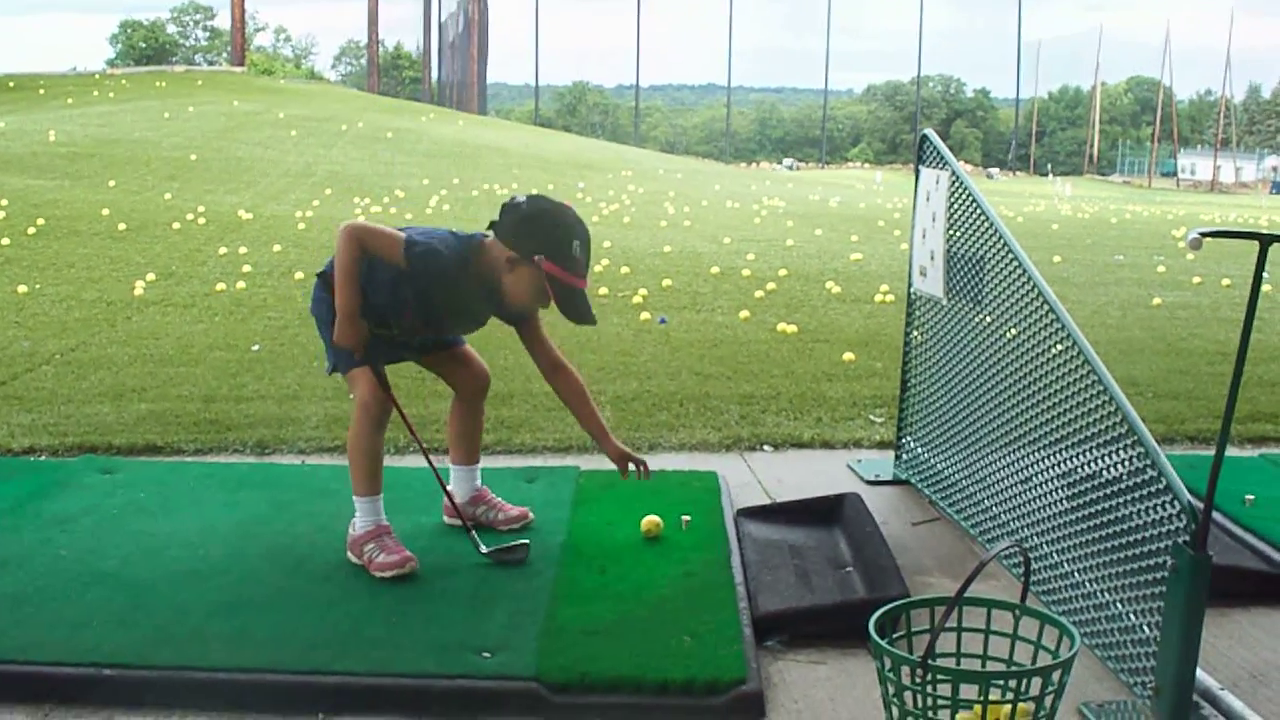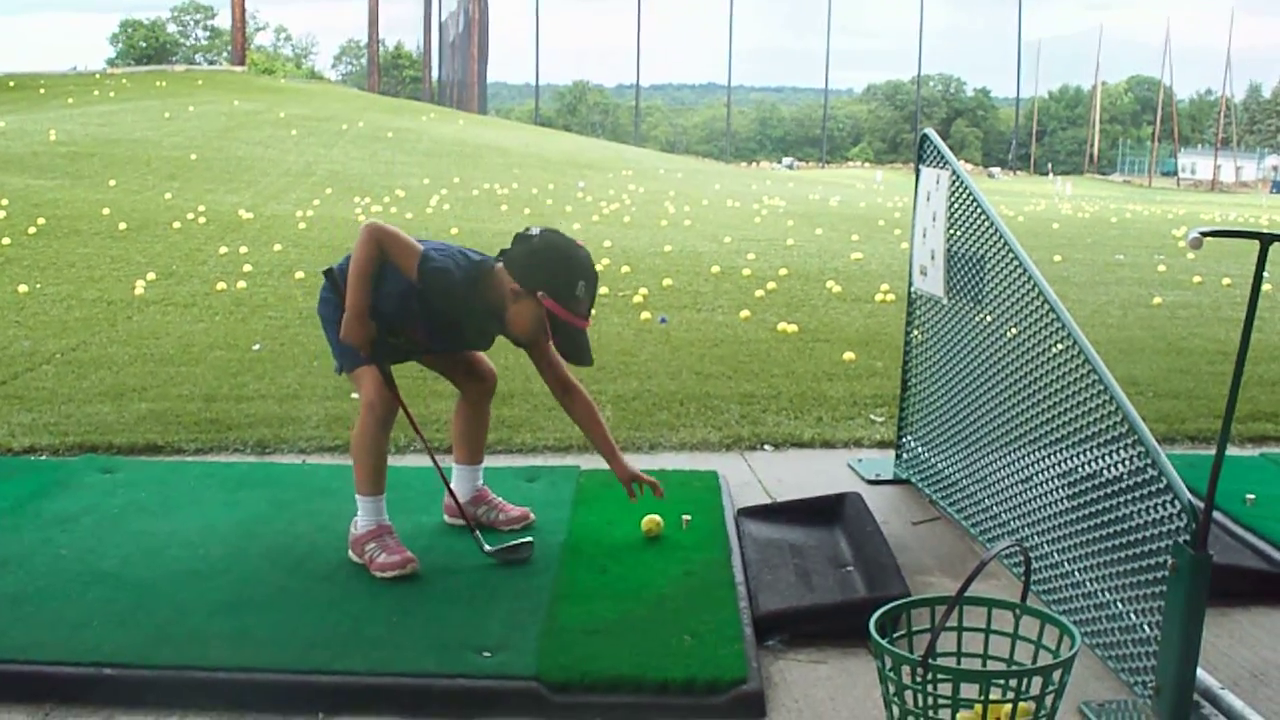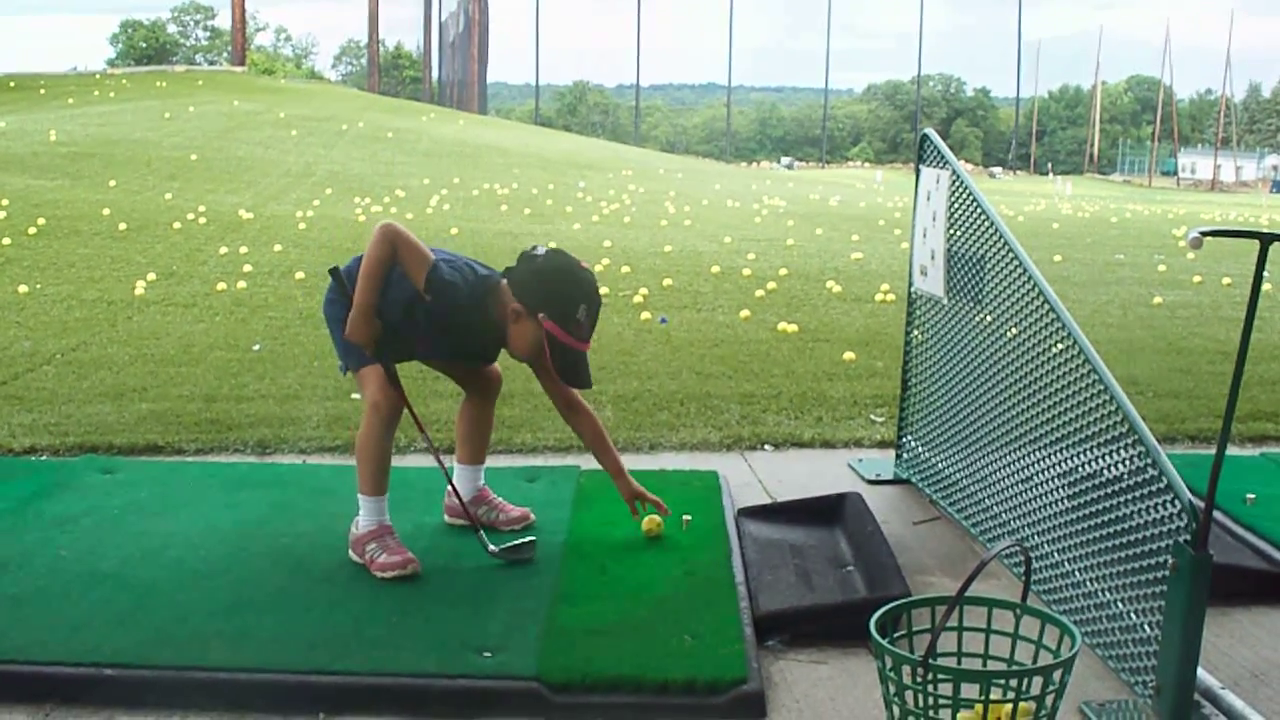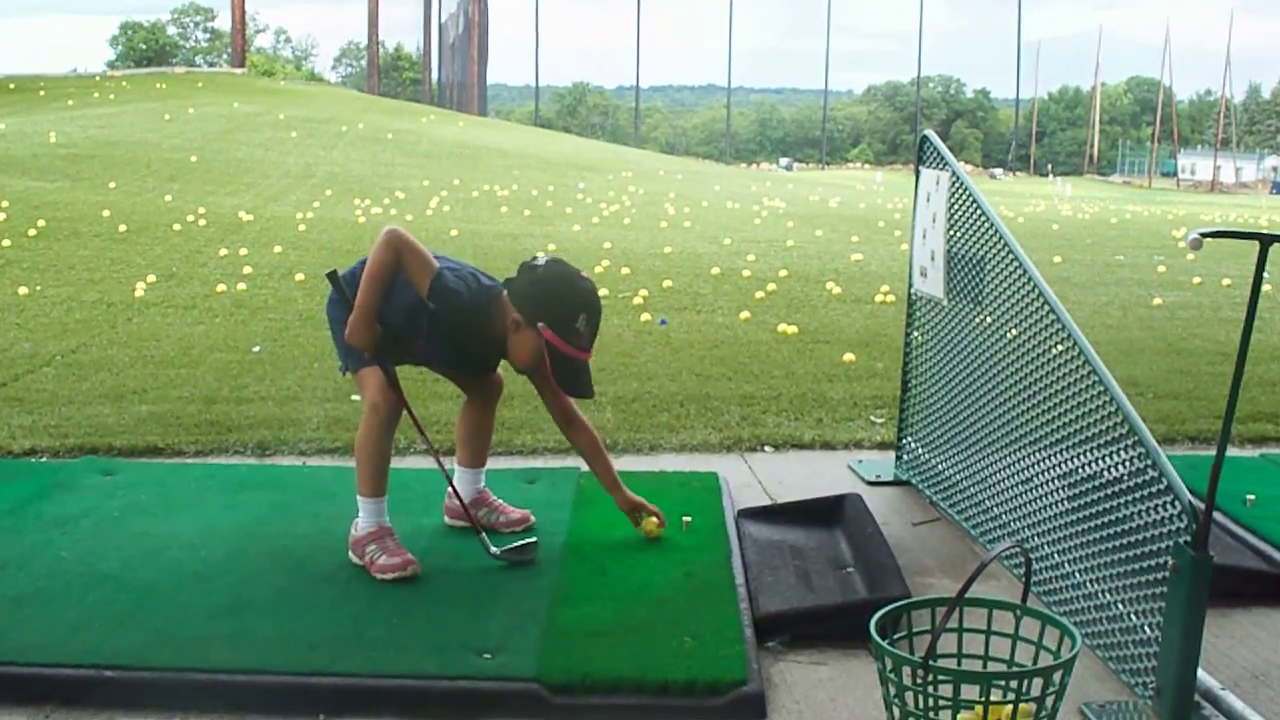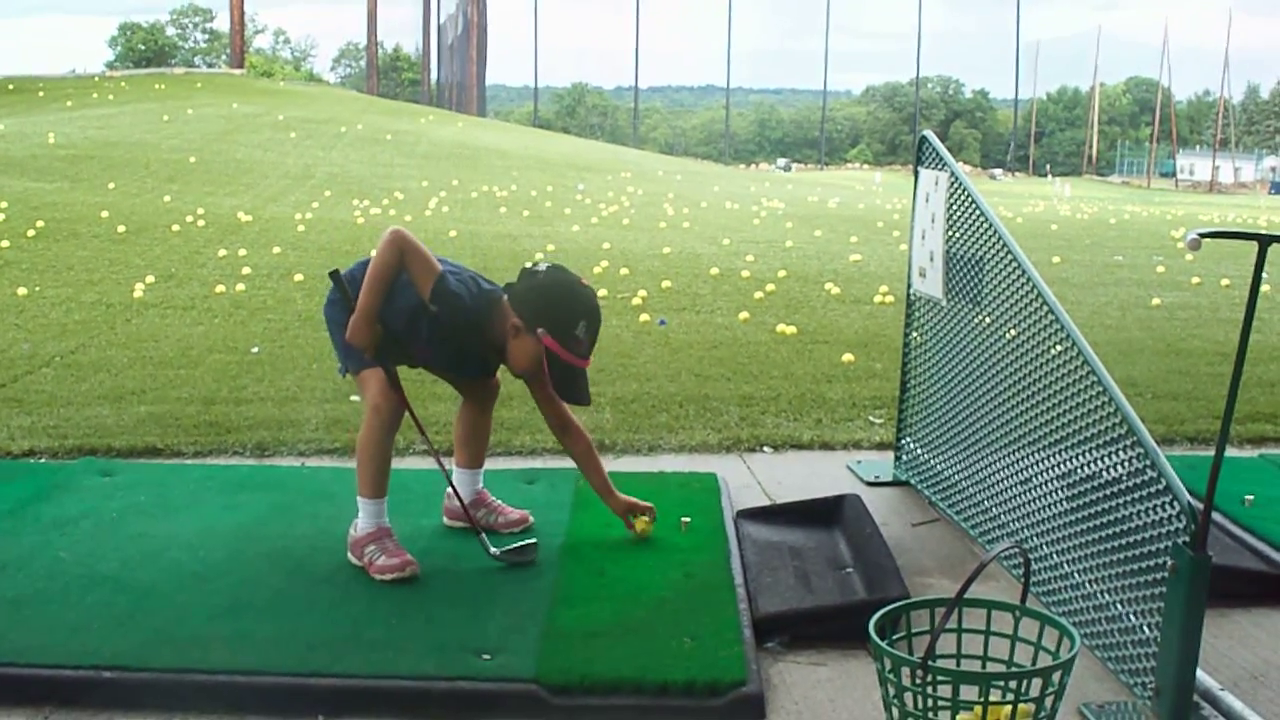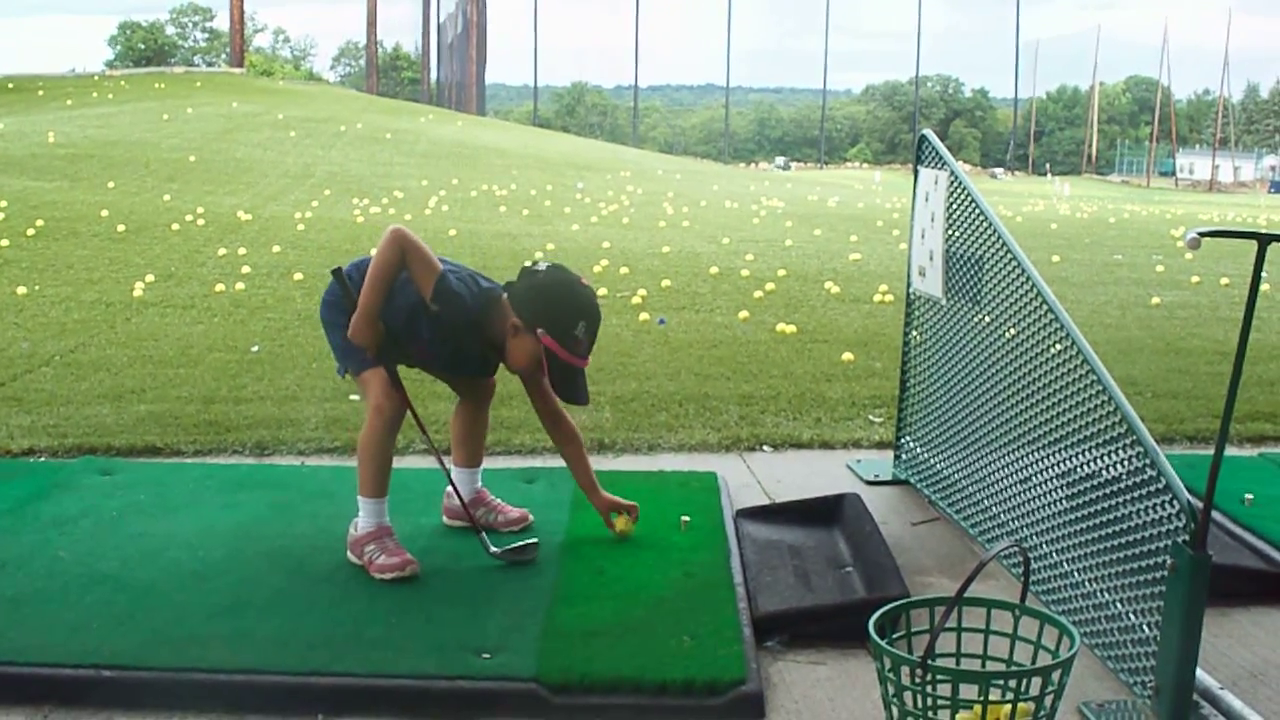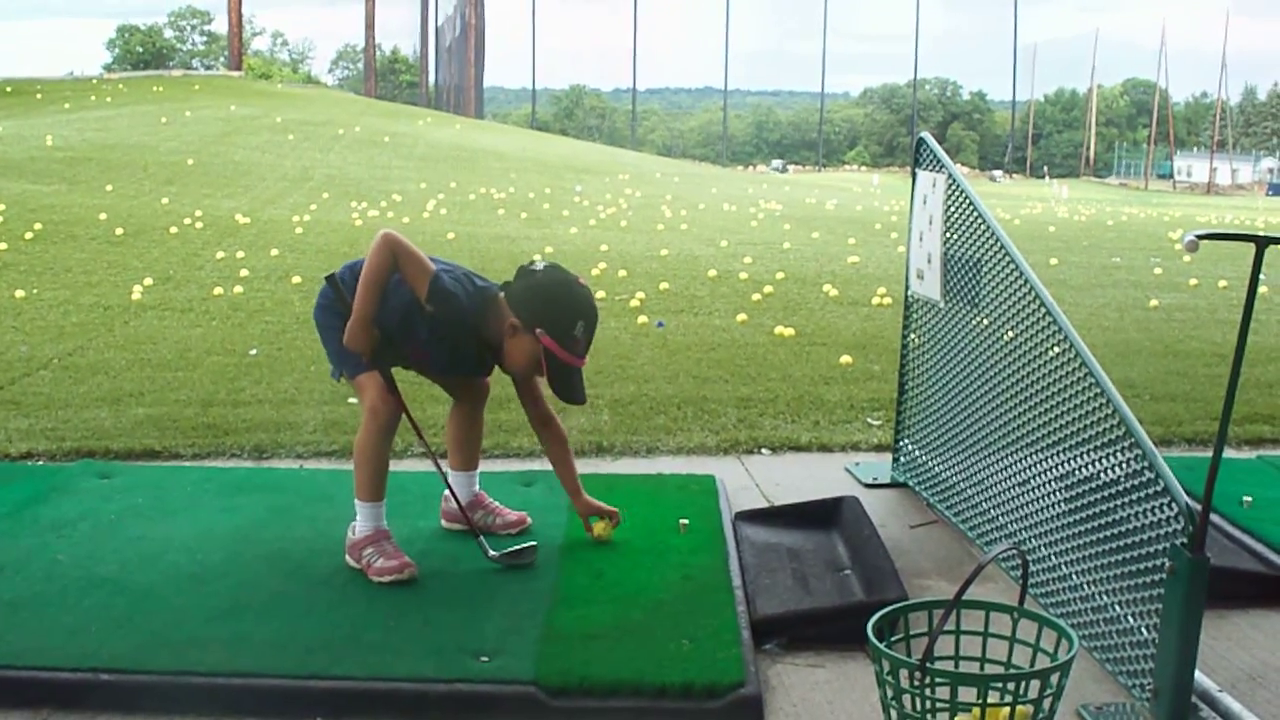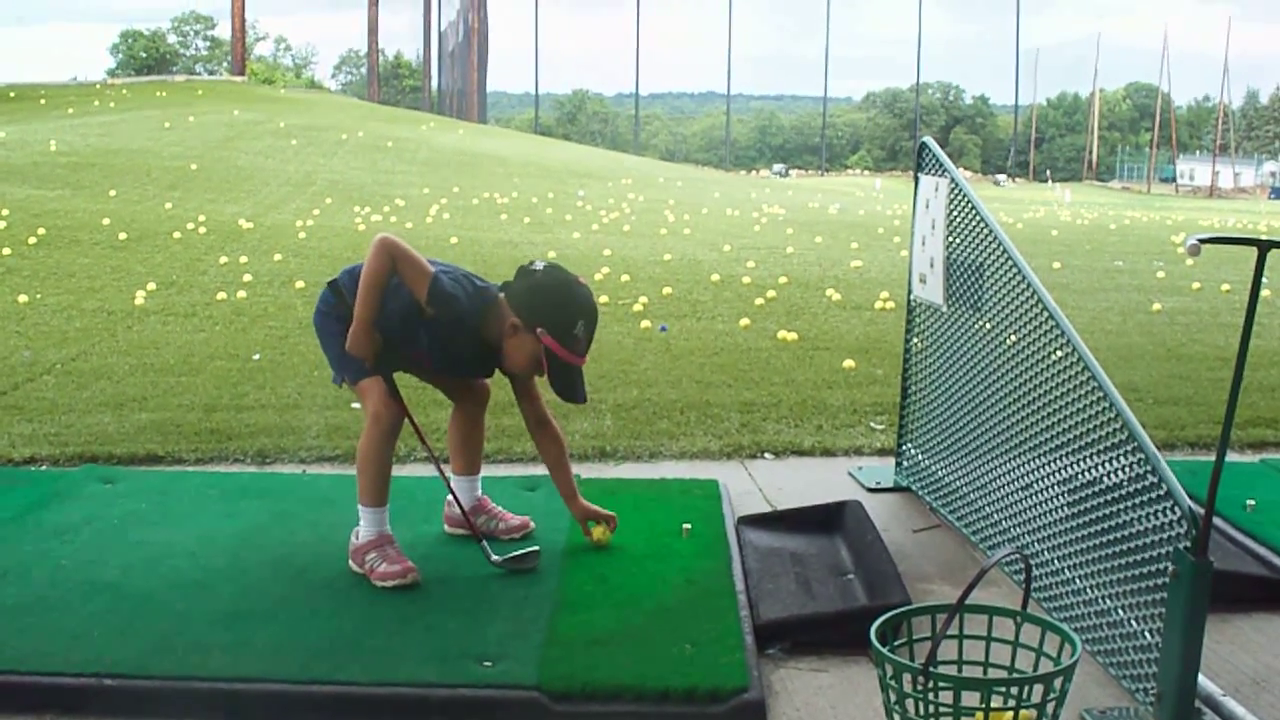
dt=0.1s
person 1, frame 1
left shoulder: (508, 293)
right shoulder: (439, 257)
left elbow: (554, 367)
right elbow: (351, 231)
left wrist: (606, 441)
right wrist: (348, 317)
left hip: (406, 313)
right hip: (348, 299)
left knee: (474, 377)
right knee: (372, 396)
left ankle: (465, 493)
right ankle: (366, 529)
person 1, frame 2
left shoulder: (517, 312)
right shoulder: (449, 279)
left elbow: (567, 389)
right elbow: (371, 232)
left wrist: (619, 464)
right wrist: (356, 315)
left hip: (408, 311)
right hip: (349, 299)
left knee: (480, 379)
right knee: (379, 396)
left ankle: (466, 495)
right ankle: (367, 528)
person 1, frame 3
left shoulder: (522, 323)
right shoulder: (455, 292)
left elbow: (571, 406)
right elbow: (386, 232)
left wrist: (622, 479)
right wrist: (362, 315)
left hip: (413, 312)
right hip: (358, 301)
left knee: (486, 380)
right knee: (384, 396)
left ankle: (467, 494)
right ankle: (368, 528)
person 1, frame 4
left shoulder: (522, 337)
right shoulder: (459, 301)
left elbow: (570, 421)
right elbow: (392, 238)
left wrist: (620, 493)
right wrist: (362, 317)
left hip: (411, 314)
right hip: (360, 304)
left knee: (486, 386)
right knee: (383, 399)
left ankle: (467, 496)
right ankle: (369, 530)
person 1, frame 5
left shoulder: (516, 341)
right shoulder: (459, 305)
left elbow: (564, 426)
right elbow: (396, 238)
left wrist: (611, 496)
right wrist: (363, 318)
left hip: (410, 315)
right hip: (358, 304)
left knee: (483, 388)
right knee: (384, 400)
left ankle: (466, 497)
right ankle: (368, 530)
person 1, frame 6
left shoulder: (517, 340)
right shoulder: (461, 304)
left elbow: (557, 422)
right elbow: (397, 237)
left wrist: (595, 494)
right wrist: (366, 317)
left hip: (406, 314)
right hip: (355, 306)
left knee: (479, 387)
right knee: (387, 400)
left ankle: (465, 496)
right ankle: (368, 530)
person 1, frame 7
left shoulder: (507, 341)
right shoulder: (456, 304)
left elbow: (545, 423)
right elbow: (387, 242)
left wrist: (578, 498)
right wrist: (361, 321)
left hip: (399, 317)
right hip: (347, 308)
left knee: (472, 389)
right knee: (382, 403)
left ankle: (463, 498)
right ankle: (366, 533)
person 1, frame 8
left shoulder: (509, 341)
right shoulder: (456, 305)
left elbow: (541, 425)
right elbow: (383, 246)
left wrist: (574, 501)
right wrist: (362, 327)
left hip: (401, 321)
right hip: (347, 313)
left knee: (473, 392)
right knee: (385, 408)
left ankle: (466, 504)
right ankle: (369, 538)
